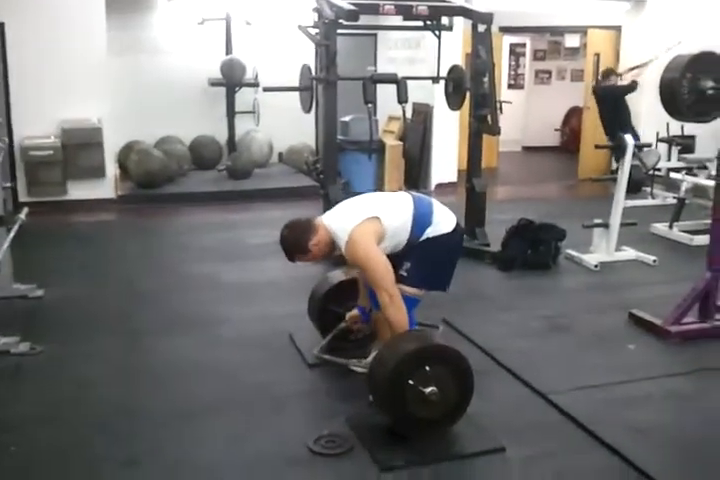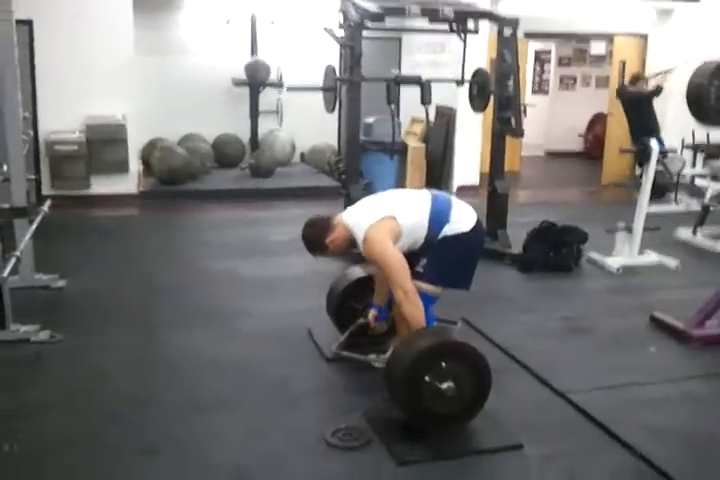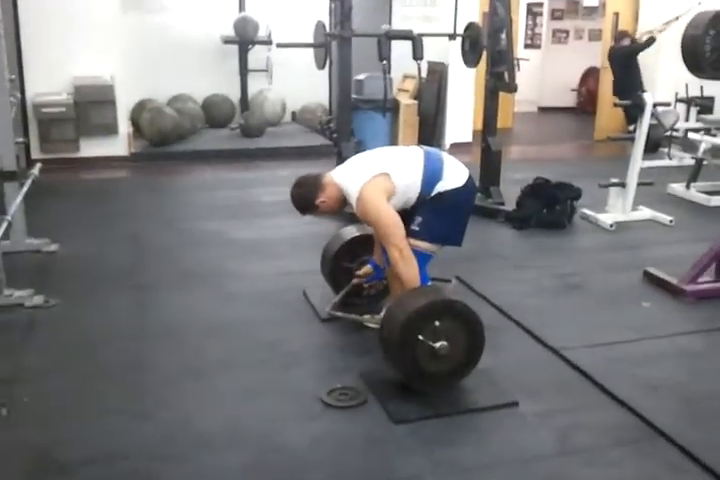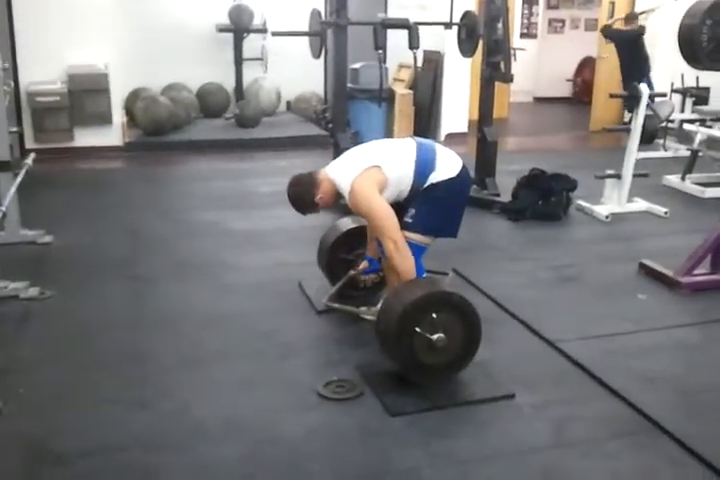
dt=0.4s
person 1, frame 1
left shoulder: (353, 240)
right shoulder: (333, 221)
left elbow: (389, 295)
right elbow: (370, 269)
right wrist: (362, 308)
left hip: (440, 232)
right hip: (416, 222)
left knee: (399, 303)
right knee: (378, 291)
person 1, frame 2
left shoulder: (371, 237)
right shoulder: (354, 218)
left elbow: (405, 292)
right elbow: (386, 268)
right wrist: (378, 307)
left hip: (460, 231)
right hip: (441, 221)
left knee: (418, 300)
right knee: (399, 285)
person 1, frame 3
left shoulder: (365, 196)
right shoulder: (347, 174)
left elbow: (400, 251)
right elbow: (382, 224)
right wrist: (377, 264)
left hip: (452, 187)
right hip: (434, 182)
left knee: (413, 259)
right knee: (391, 248)
person 1, frame 4
left shoulder: (357, 190)
right shoulder: (339, 170)
left elbow: (395, 243)
right elbow: (376, 219)
right wrist: (371, 258)
left hip: (446, 178)
right hip: (430, 167)
left knee: (406, 251)
right knee: (387, 236)
